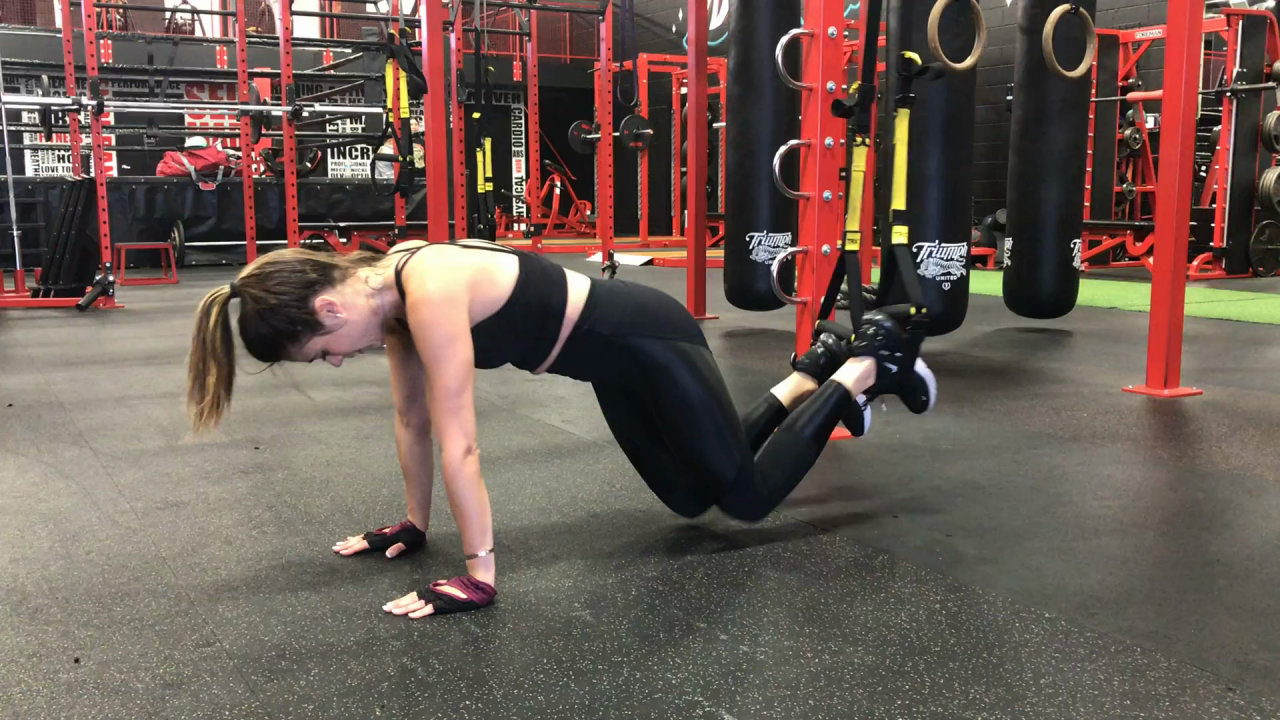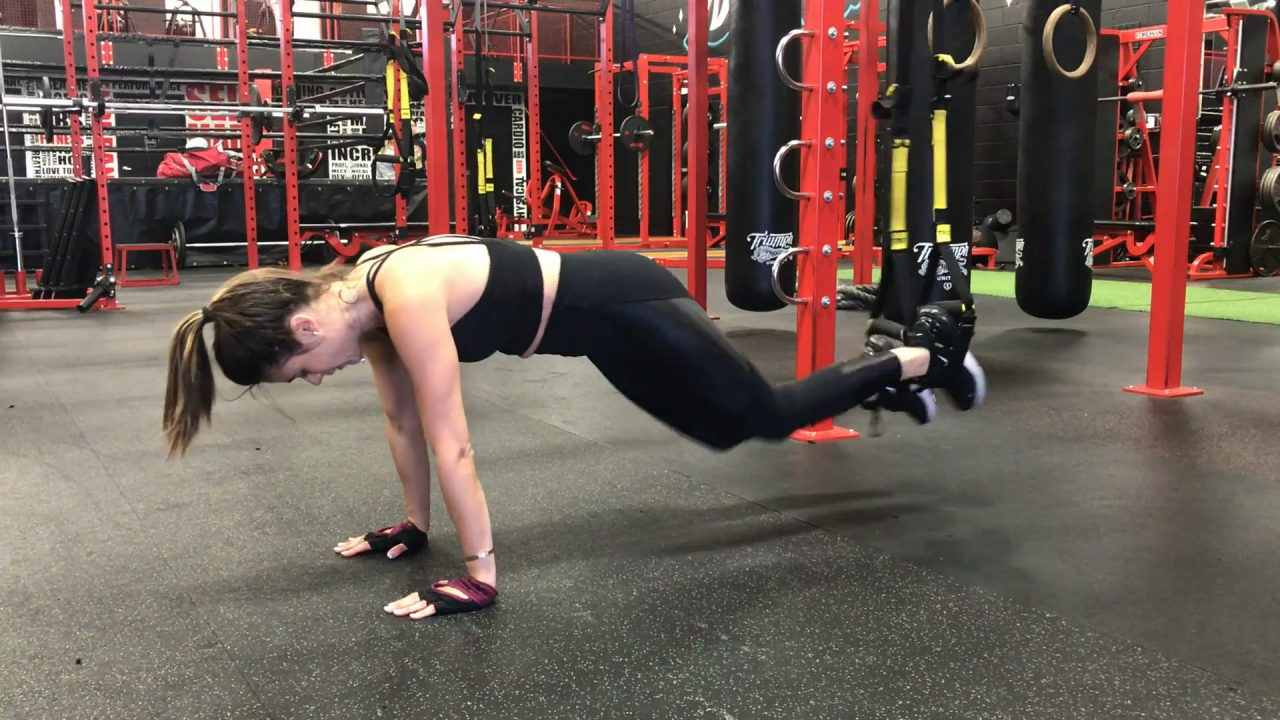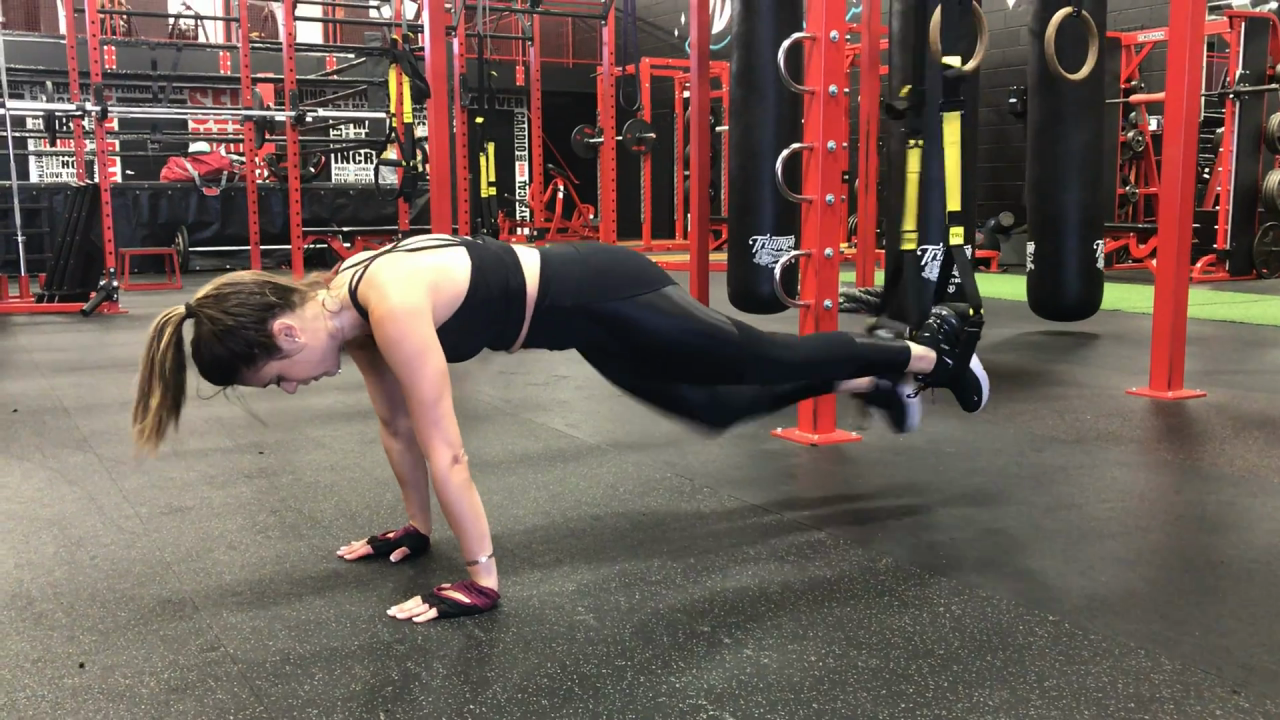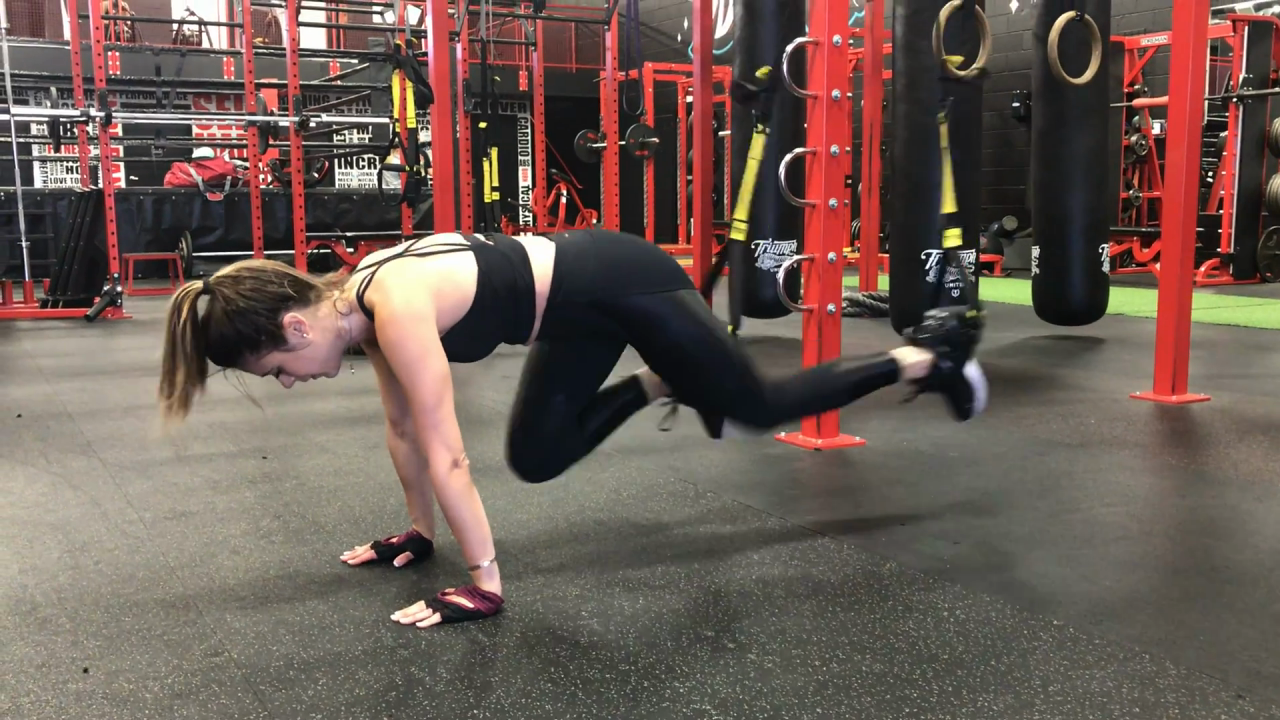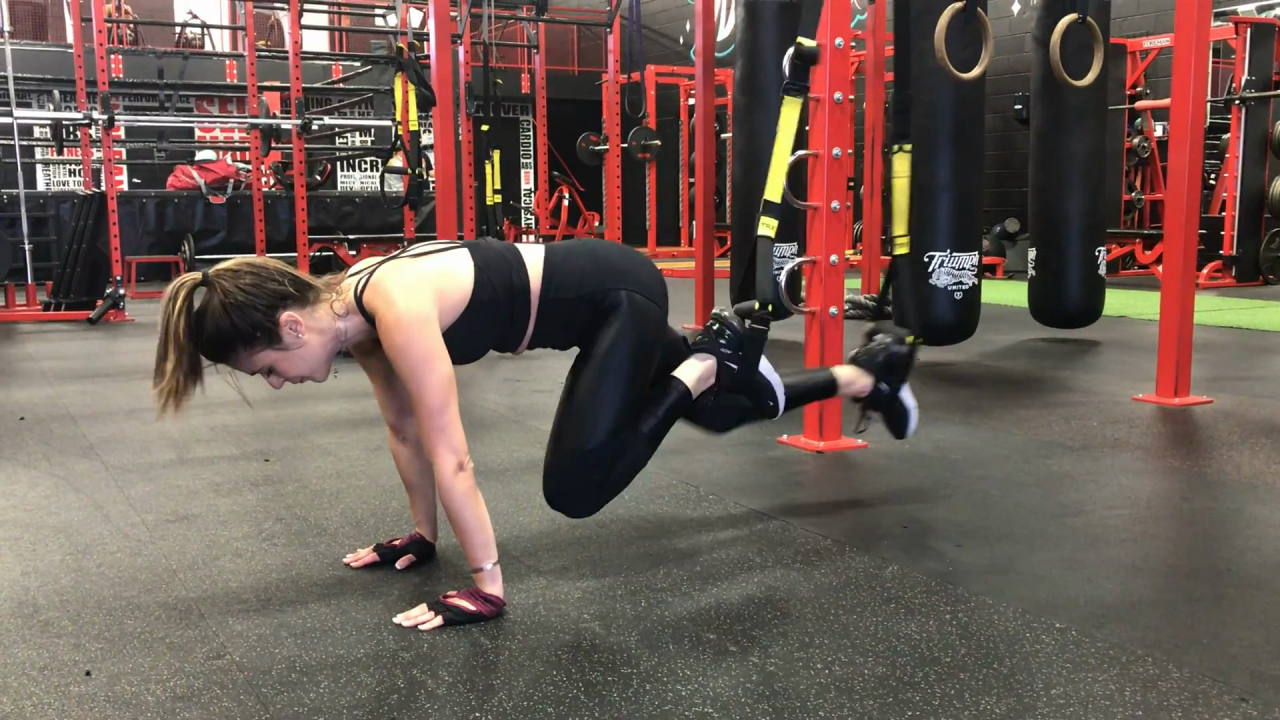
dt=0.3s
person 1, frame 1
left shoulder: (429, 292)
right shoulder: (380, 290)
left elbow: (457, 440)
right elbow: (411, 416)
left wrist: (480, 573)
right wrist: (413, 523)
left hip: (643, 338)
right hip: (609, 352)
left knee: (750, 494)
right knee: (690, 497)
left ankle: (871, 364)
right ankle: (812, 375)
person 1, frame 2
left shoulder: (403, 297)
right shoulder: (361, 298)
left elbow: (450, 441)
right elbow: (402, 420)
left wrist: (481, 573)
right wrist: (414, 524)
left hip: (625, 307)
right hip: (601, 327)
left knee: (764, 415)
right knee: (728, 427)
left ankle: (921, 357)
right ankle: (877, 369)
person 1, frame 3
left shoulder: (387, 305)
right shoulder: (345, 304)
left elbow: (444, 449)
right elbow: (395, 425)
left wrist: (481, 577)
right wrist: (413, 527)
left hip: (607, 300)
right hip: (583, 310)
left knee: (772, 359)
right knee: (717, 403)
left ankle: (934, 354)
right ankle: (872, 386)
person 1, frame 4
left shoulder: (395, 310)
right shoulder: (361, 300)
left elbow: (444, 454)
right elbow: (403, 427)
left wrist: (486, 582)
right wrist: (419, 532)
left hip: (620, 285)
right hip: (583, 293)
left knee: (757, 403)
right knee: (535, 456)
left ankle: (931, 355)
right ankle: (664, 383)
person 1, frame 5
left shoulder: (393, 311)
right shoulder: (352, 310)
left elbow: (450, 458)
right elbow: (405, 431)
left wrist: (487, 585)
right wrist: (421, 534)
left hip: (616, 293)
right hip: (588, 298)
left knee: (577, 486)
right knee: (709, 414)
left ankle: (709, 363)
right ankle: (870, 375)
